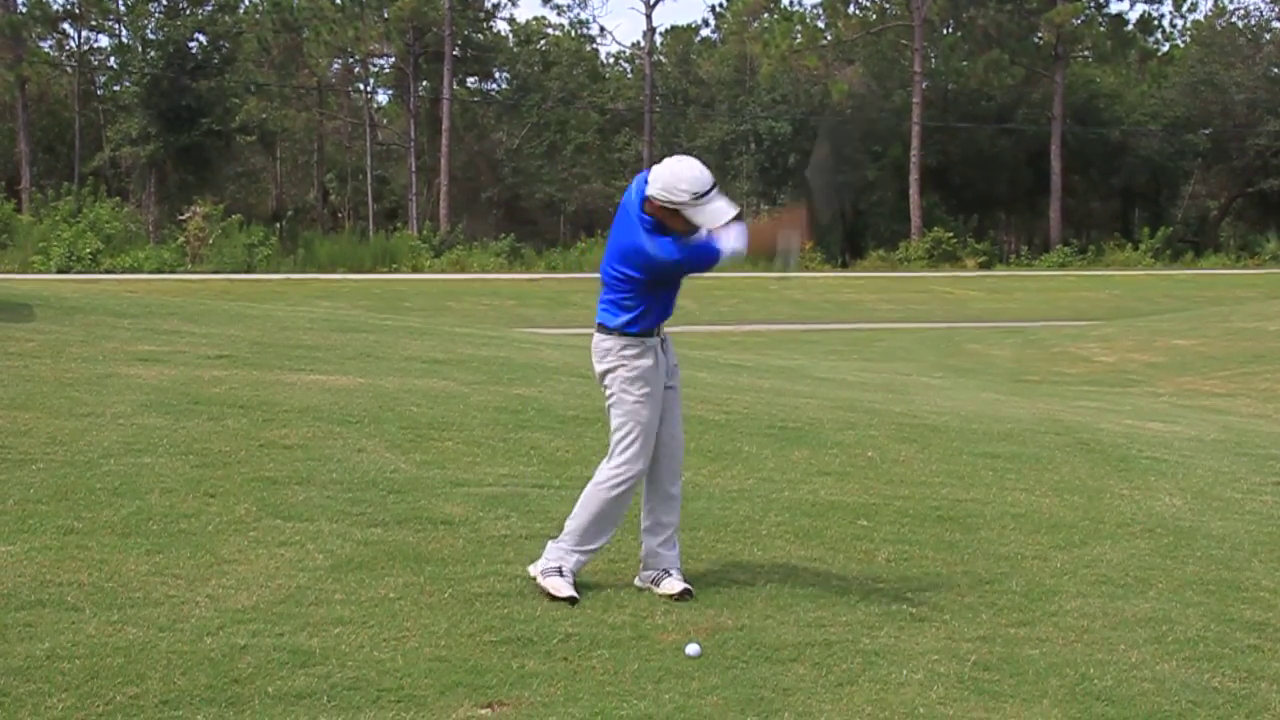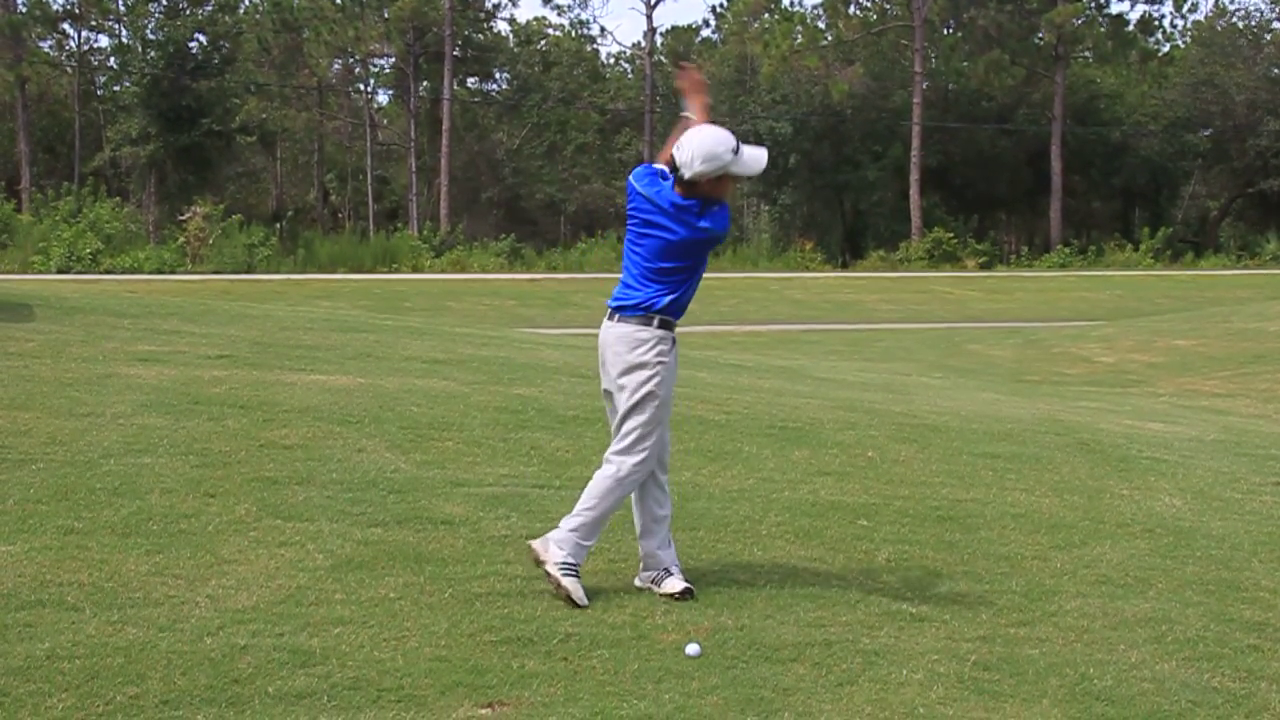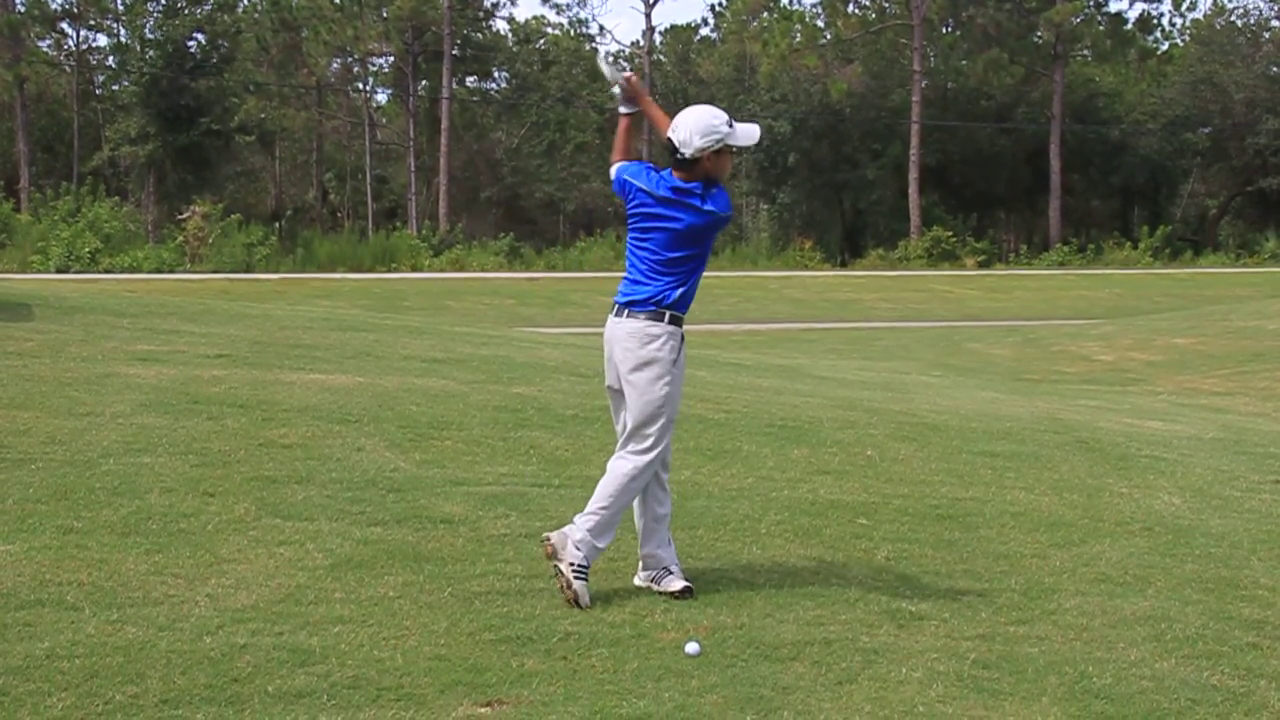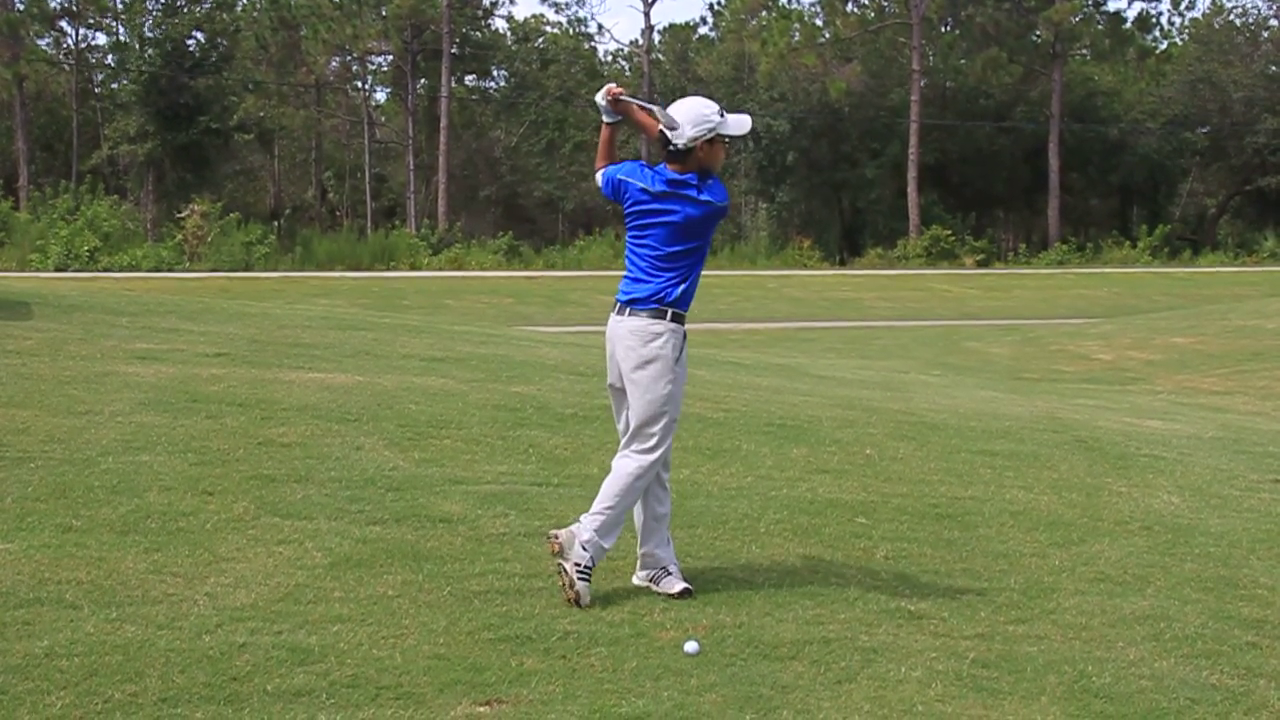
dt=0.2s
person 1, frame 1
left shoulder: (646, 184)
right shoulder: (657, 249)
right elbow: (718, 249)
right wrist: (754, 236)
left hip: (651, 346)
right hip: (629, 351)
left knee: (667, 457)
right knee: (627, 463)
left ankle: (658, 565)
right ankle: (558, 561)
person 1, frame 2
left shoulder: (645, 187)
right shoulder: (711, 225)
left elbow: (664, 163)
left wrist: (693, 111)
right wrist: (699, 106)
left hip: (622, 330)
right hip: (645, 341)
left knee: (651, 456)
right knee: (631, 456)
left ankle: (657, 564)
right ankle: (563, 546)
person 1, frame 3
left shoulder: (641, 182)
right shoulder: (714, 209)
left elbow: (618, 165)
right elbow: (685, 153)
left wrist: (628, 111)
right wrist: (647, 102)
left hip: (624, 325)
right hip: (653, 335)
left knee: (648, 452)
right knee: (642, 452)
left ankle: (656, 564)
right ankle: (577, 543)
person 1, frame 4
left shoulder: (633, 179)
right shoulder: (712, 201)
left elbow: (601, 172)
left wrist: (610, 118)
right wrist: (632, 111)
left hip: (627, 324)
right hip: (655, 332)
left knee: (647, 449)
right knee: (645, 450)
left ankle: (655, 562)
right ankle: (583, 542)
